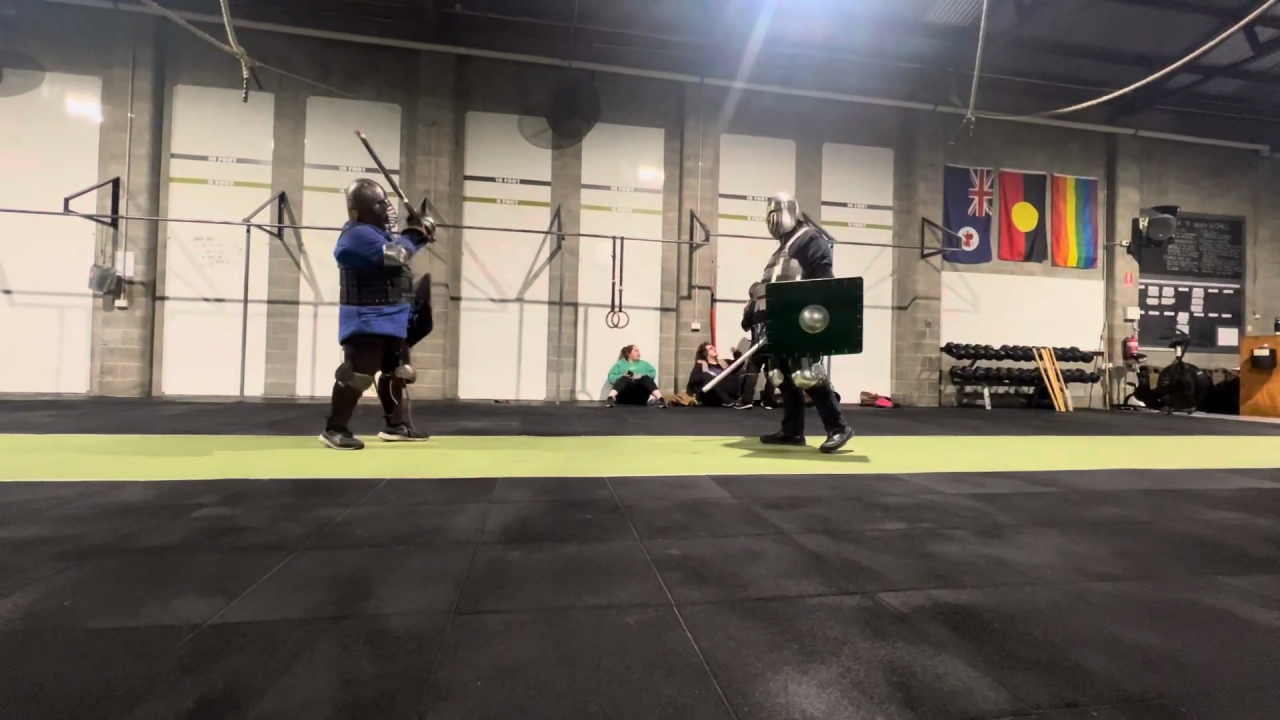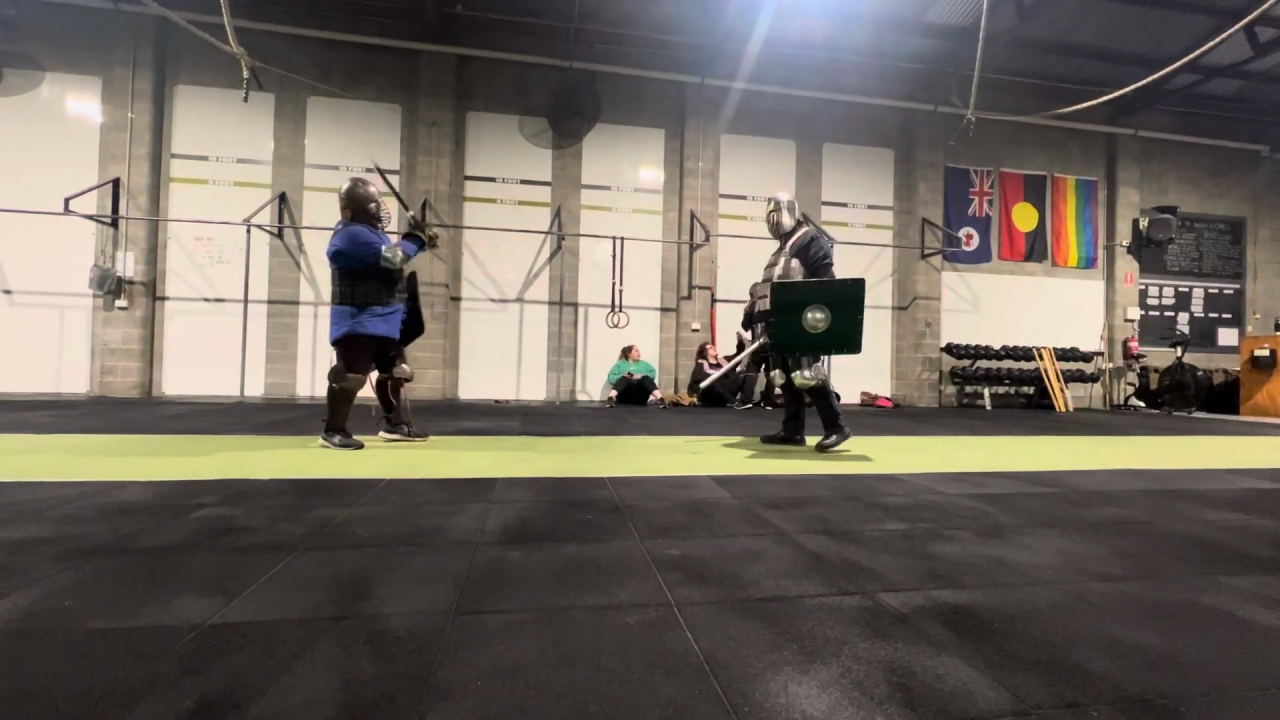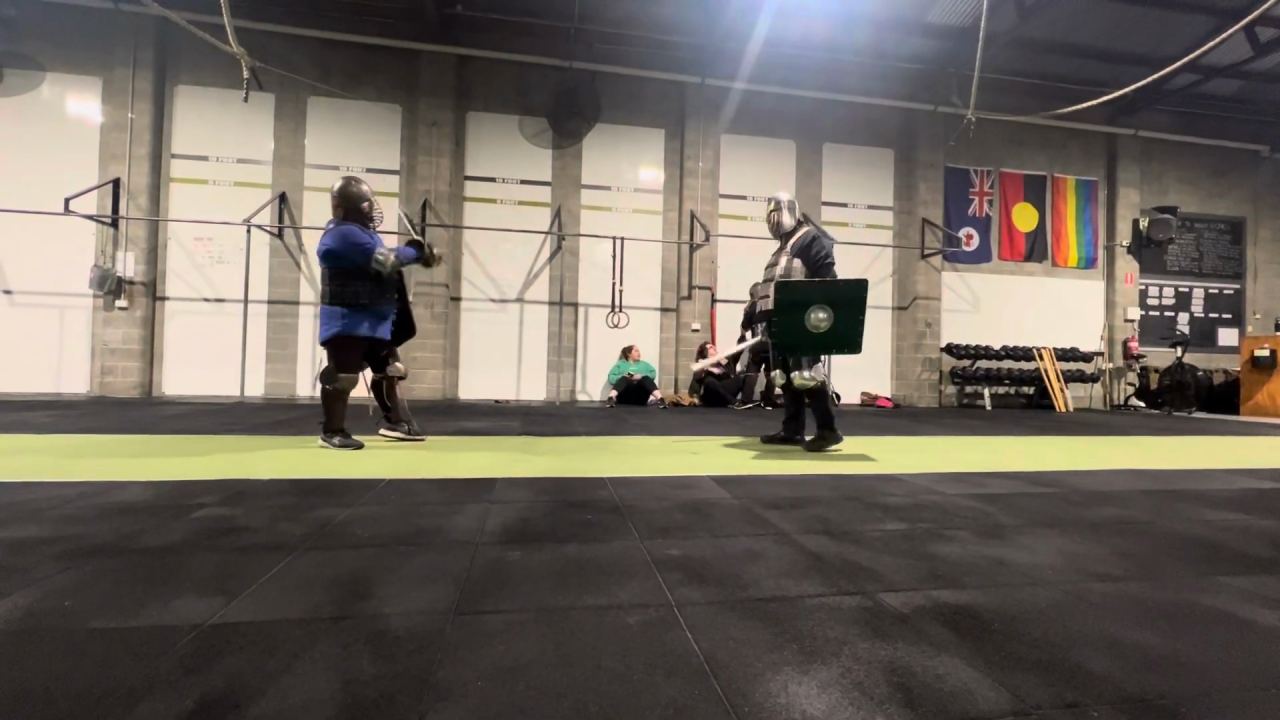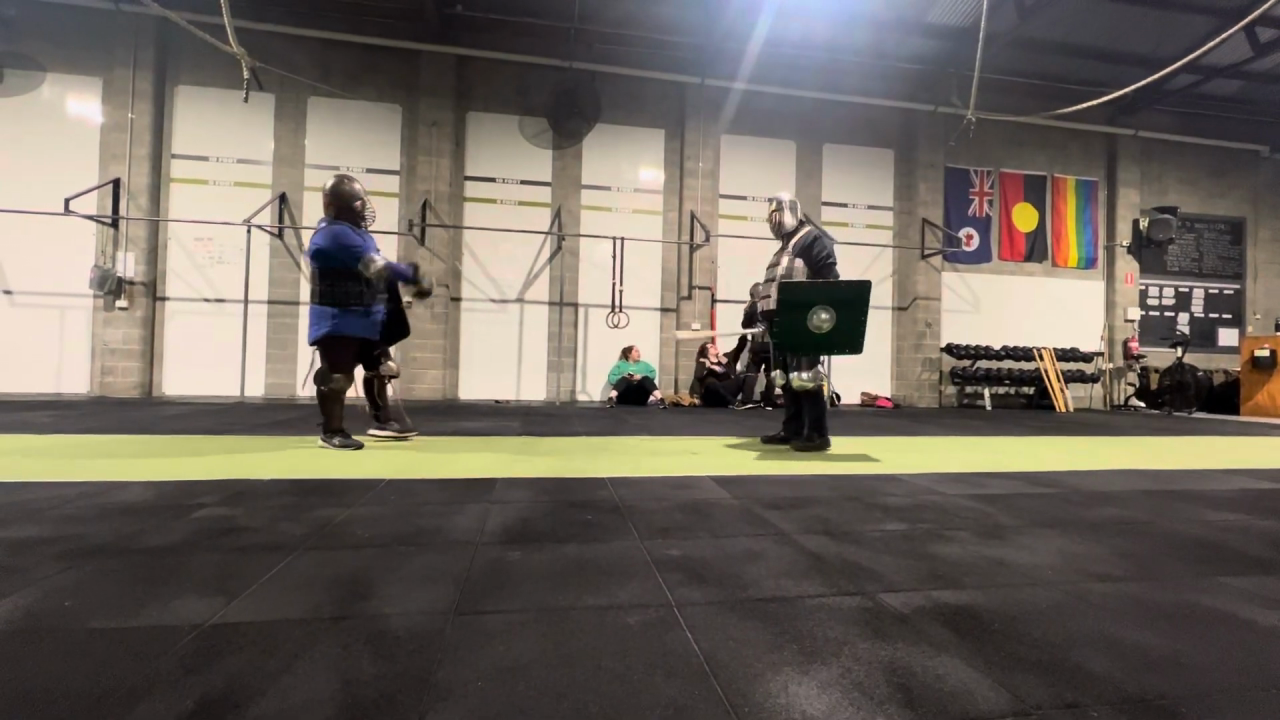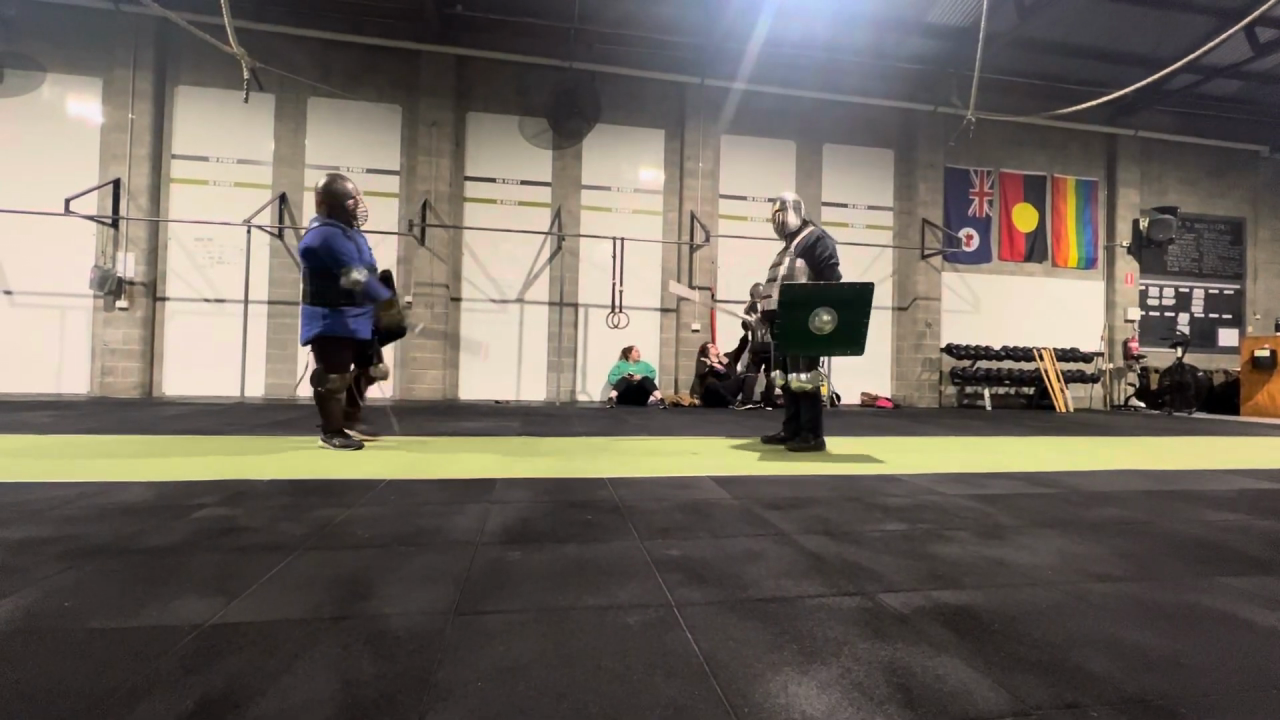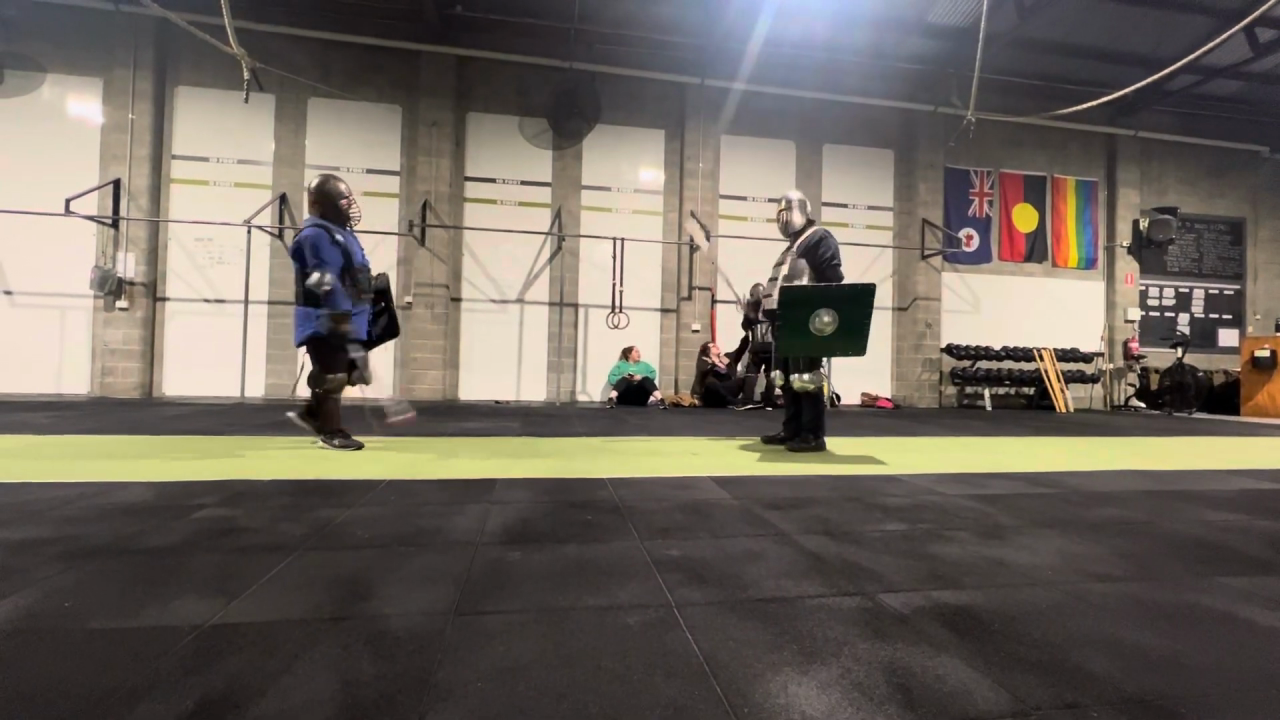
dt=0.1s
person 1, frame 1
left shoulder: (375, 233)
right shoulder: (358, 235)
left elbow: (395, 261)
right elbow: (395, 255)
right wrist: (417, 231)
left hip: (390, 318)
right hip: (366, 318)
left knee: (398, 371)
right knee: (356, 373)
left ankle: (397, 426)
right ankle: (334, 430)
person 1, frame 2
left shoulder: (367, 232)
right shoulder: (352, 235)
left elbow: (390, 260)
right elbow: (392, 256)
right wrist: (419, 237)
left hip: (382, 318)
right hip: (359, 319)
left knee: (395, 370)
right knee: (350, 374)
left ankle: (397, 425)
right ankle: (333, 431)
person 1, frame 3
left shoulder: (358, 232)
right shoulder: (344, 235)
left elbow: (383, 265)
right elbow: (386, 259)
right wrist: (421, 251)
left hip: (372, 318)
right hip: (348, 319)
left knee: (388, 369)
right knee: (342, 375)
left ankle: (397, 423)
right ankle: (332, 433)
person 1, frame 4
left shoulder: (350, 231)
right shoulder: (335, 234)
left elbow: (373, 269)
right elbow: (375, 266)
right wrist: (414, 277)
left hip: (363, 318)
right hip: (339, 319)
left knee: (379, 367)
right knee: (336, 375)
right ankle: (332, 432)
person 1, frame 5
left shoulder: (343, 231)
right shoulder: (328, 235)
left elbow: (361, 274)
right elbow: (356, 275)
left wrist: (383, 304)
right wrist: (388, 303)
left hip: (351, 316)
right hip: (332, 318)
left knee: (367, 367)
right knee: (333, 375)
left ankle: (349, 419)
right ankle: (331, 433)
person 1, frame 6
left shoulder: (338, 231)
right shoulder: (318, 235)
right elbow: (324, 281)
right wrist: (340, 317)
left hip: (343, 317)
right hip: (324, 319)
left knee: (346, 371)
right knee: (331, 375)
left ankle: (311, 415)
right ankle: (332, 432)
person 2, frame 1
left shoulder: (810, 238)
right shoulder: (780, 250)
left elbow: (823, 276)
right elbow: (766, 289)
right wrist: (755, 319)
left knee: (807, 372)
right knee: (784, 377)
left ankle: (837, 427)
right ankle: (792, 431)
person 2, frame 2
left shoulder: (810, 239)
right shoulder: (780, 250)
left elbow: (825, 277)
right elbow: (765, 289)
right wrist: (756, 319)
left knee: (807, 372)
right knee: (785, 377)
left ankle: (836, 427)
right ankle: (792, 431)
person 2, frame 3
left shoulder: (812, 238)
right shoulder: (780, 249)
left elbow: (826, 276)
right wrist: (762, 319)
left knee: (806, 374)
right knee: (786, 377)
left ankle: (828, 430)
right ankle: (792, 430)
person 2, frame 4
left shoulder: (813, 238)
right shoulder: (782, 248)
left elbow: (829, 276)
right wrist: (766, 319)
left knee: (805, 375)
right knee: (787, 378)
left ankle: (817, 434)
right ankle: (793, 430)
person 2, frame 5
left shoulder: (816, 239)
right shoulder: (786, 249)
left elbow: (830, 277)
right wrist: (765, 314)
left knee: (803, 376)
right knee: (787, 377)
left ankle: (813, 435)
right ankle: (792, 430)
person 2, frame 6
left shoulder: (819, 239)
right shoulder: (791, 247)
left elbow: (832, 278)
right wrist: (760, 305)
left knee: (805, 376)
right knee: (787, 378)
left ankle: (814, 435)
right ankle: (792, 430)
